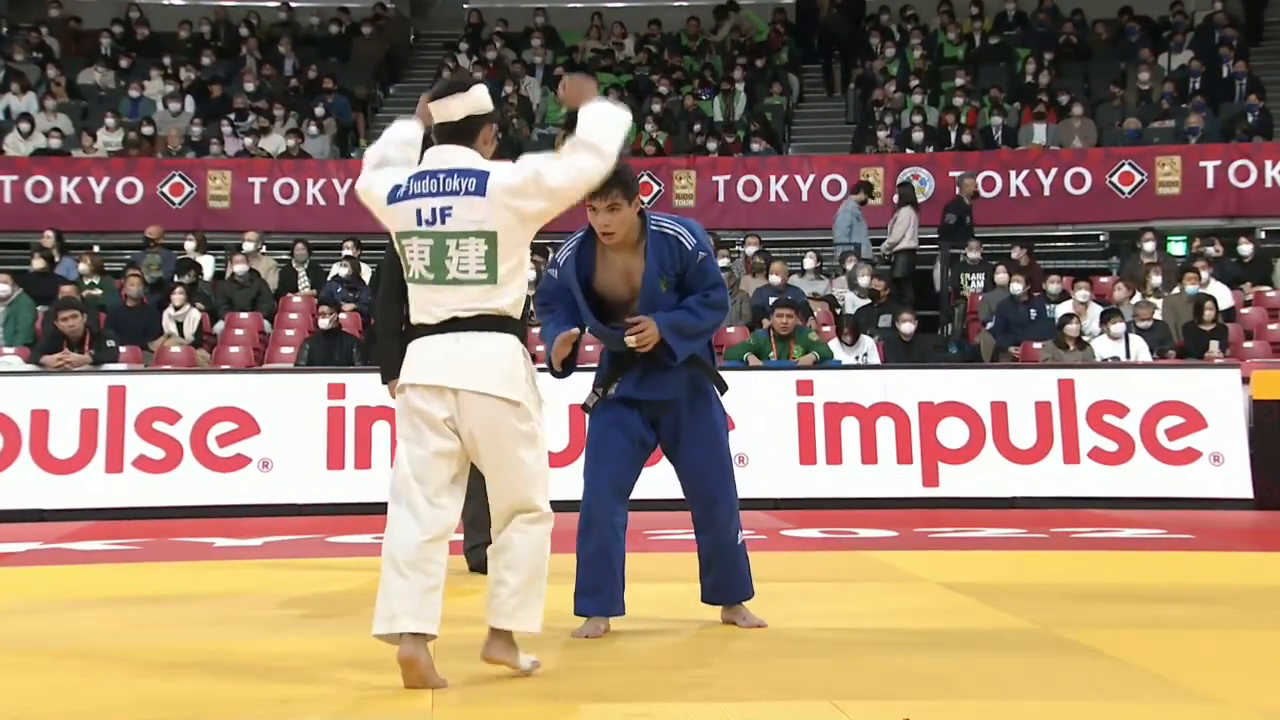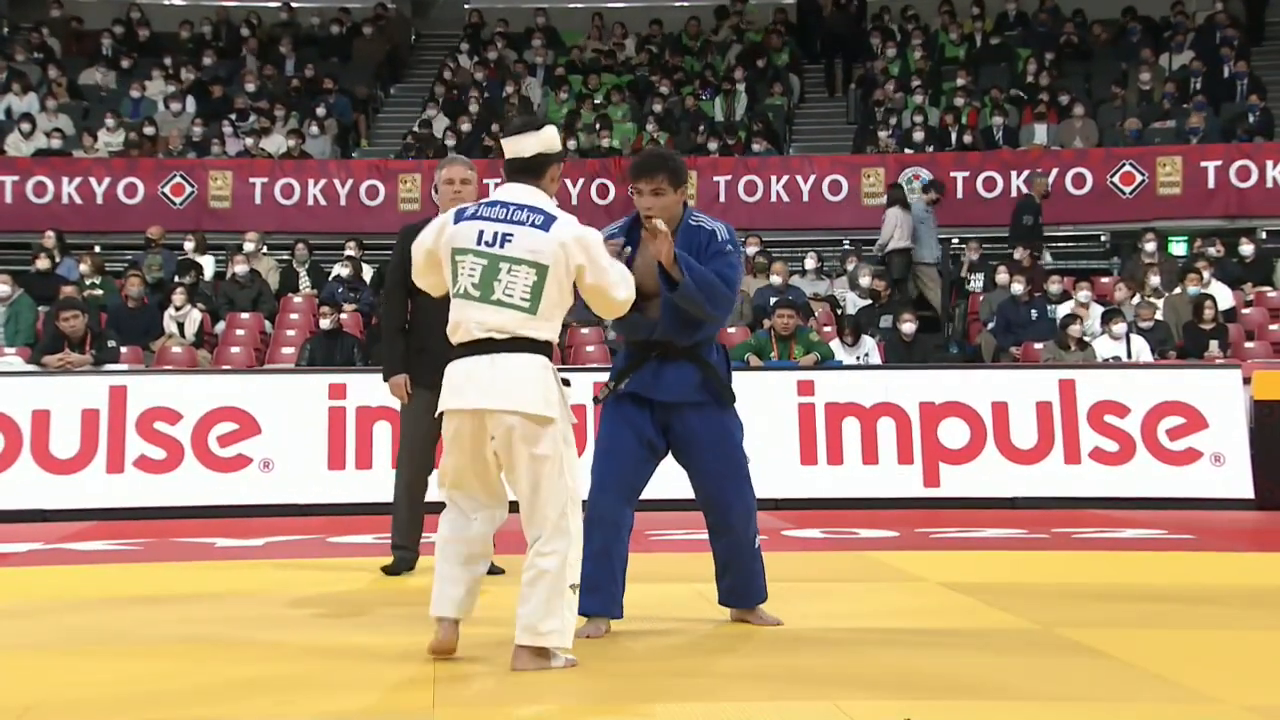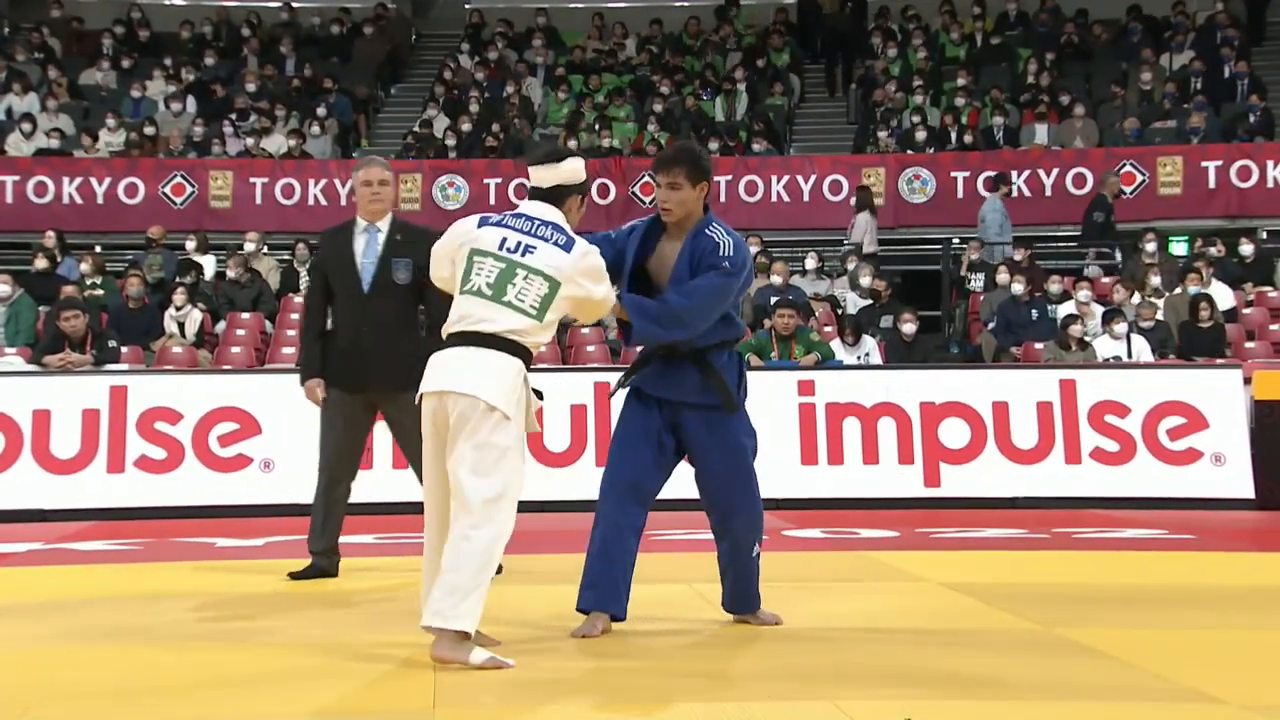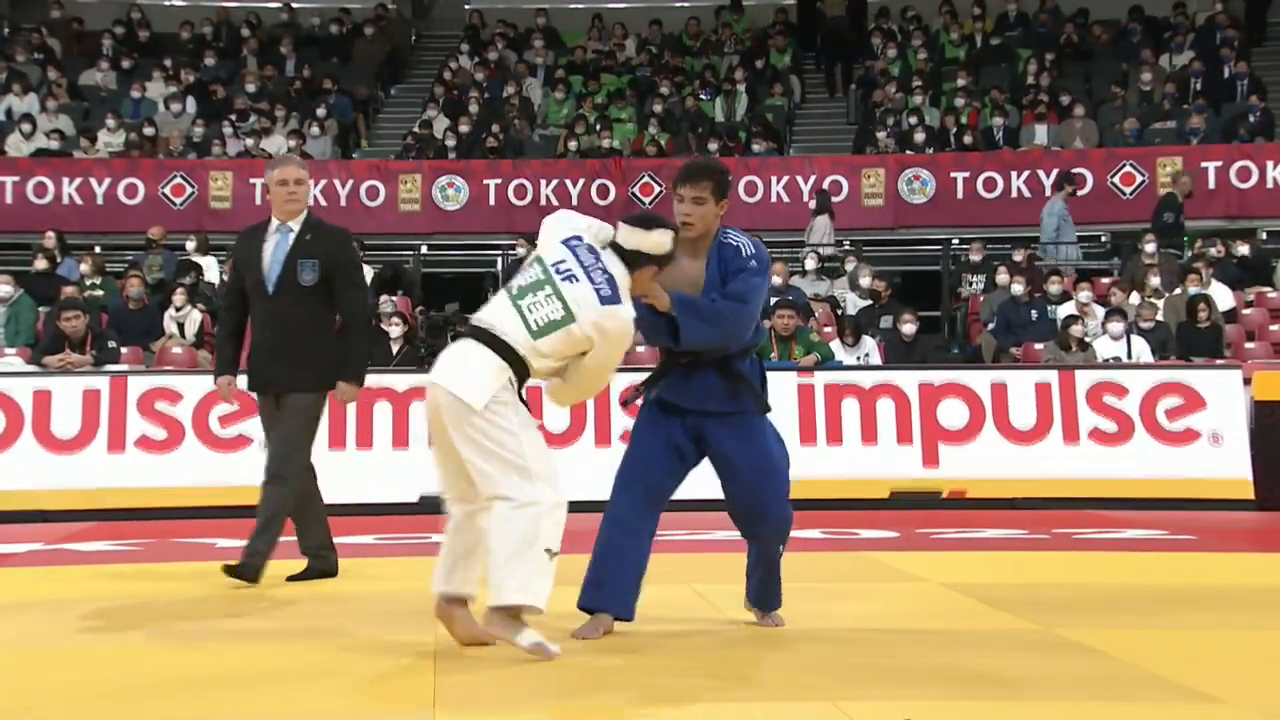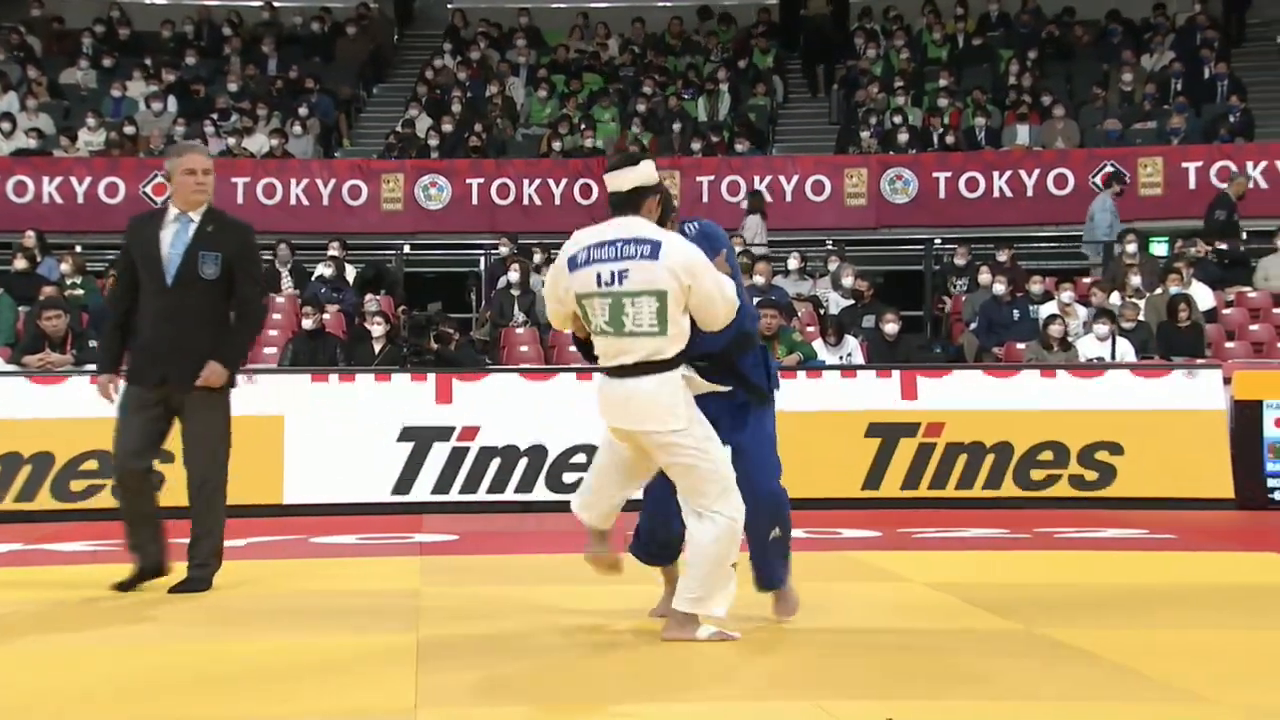
dt=0.5s
person 1, frame 1
left shoulder: (396, 190)
right shoulder: (508, 183)
left elbow: (377, 164)
right elbow: (588, 155)
left wrist: (414, 121)
right wrist: (592, 104)
left hip: (425, 361)
right hip: (493, 359)
left knee: (418, 510)
right knee: (522, 506)
left ankle: (410, 638)
right ankle: (503, 632)
person 1, frame 2
left shoulder: (454, 222)
right shoulder: (569, 231)
left elbow: (425, 276)
right elbow: (616, 300)
right wrist: (594, 252)
left hip: (464, 377)
right hip: (525, 381)
left knee: (467, 507)
right knee: (552, 518)
left ankle: (447, 620)
right ankle: (535, 642)
person 1, frame 3
left shoulder: (475, 226)
right shoulder: (580, 255)
left elbow: (442, 272)
right elbow: (594, 308)
left hip: (445, 368)
right hip: (495, 377)
left knee: (445, 507)
right knee: (485, 510)
left ankle: (448, 619)
right ankle: (451, 632)
person 1, frame 4
left shoulder: (580, 238)
right shoulder: (617, 317)
left elbow: (557, 219)
right elbow: (578, 388)
left hip: (458, 365)
right hip: (487, 386)
left knee: (473, 499)
right knee: (536, 497)
left ankle: (454, 596)
right ankle: (506, 617)
person 1, frame 5
left shoulder: (572, 255)
right shoulder: (678, 251)
left elbow: (561, 316)
right elbow: (717, 314)
right wrist: (722, 278)
left hip: (614, 394)
right hip: (663, 398)
left knee: (620, 453)
right knee: (719, 507)
left ankle: (597, 530)
right ankle: (686, 616)
person 2, frame 1
left shoulder: (680, 238)
right shoulder: (574, 255)
left elbow: (713, 303)
right elbow: (552, 306)
left wrist: (664, 328)
right wrist: (560, 340)
left hip: (683, 376)
right hip: (621, 378)
left knee: (714, 493)
right knee: (602, 496)
left ankle: (730, 600)
right ankle: (598, 608)
person 2, frame 2
left shoulder: (712, 237)
right shoulder: (617, 236)
left elbow: (719, 302)
left wrist: (673, 260)
left hip: (696, 378)
right hip: (636, 378)
left knee: (731, 496)
right knee: (608, 496)
left ankle: (745, 600)
right ankle: (599, 609)
person 2, frame 3
left shoulder: (727, 251)
right shoulder: (644, 233)
left elbow: (686, 313)
right elbow: (595, 253)
left wrist: (618, 307)
left hip: (709, 384)
right hip: (654, 378)
left knee: (736, 502)
right knee: (621, 493)
left ankle: (744, 604)
right ankle: (602, 608)
person 2, frame 4
left shoulder: (747, 258)
left elbow: (735, 323)
right elbow: (642, 320)
left wrist: (670, 304)
left hip: (734, 393)
right hip: (674, 389)
left knee: (769, 507)
right knee: (635, 497)
left ankle: (763, 600)
right ankle: (604, 610)
person 2, frame 5
left shoulder: (705, 239)
left hip: (740, 378)
left knee: (757, 488)
right knee: (664, 490)
left ankle: (775, 581)
right ankle: (672, 581)
person 3, frame 1
left shoulder: (490, 237)
right shoulder: (405, 237)
left elbow: (513, 309)
right elbow: (385, 310)
left wrist: (512, 370)
right wrist: (393, 370)
left hip: (482, 368)
right hip: (422, 367)
left knee: (480, 459)
right knee: (418, 457)
left ankle: (478, 547)
right ankle: (413, 545)
person 3, frame 2
right shoulder: (412, 238)
right elbow: (393, 308)
right wrist: (394, 366)
right hip: (424, 369)
right knee: (413, 461)
right ankle: (403, 549)
person 3, frame 3
left shoulder: (422, 240)
right shoulder: (332, 241)
left elbow: (440, 311)
right elbow: (315, 312)
right wrist: (312, 370)
left hip: (408, 373)
right hip: (349, 376)
right knee: (334, 467)
right ankle: (323, 556)
person 3, frame 4
left shoulder: (333, 240)
right shoulder: (248, 241)
left elbow: (355, 313)
right elbow: (232, 310)
left wrist: (351, 373)
right wrist: (225, 367)
left hip: (309, 373)
right hip: (266, 373)
left knee: (283, 466)
right knee: (294, 467)
left ankle: (254, 559)
right ankle: (321, 557)
person 3, frame 5
left shoulder: (235, 234)
right shoulder: (141, 227)
left elbow: (253, 309)
right elbow: (121, 301)
left wrist: (226, 361)
right wrist: (108, 363)
left hip: (204, 372)
right hip: (148, 370)
left knee: (206, 473)
right knee: (128, 462)
left ankle: (202, 566)
right ankle: (150, 556)
